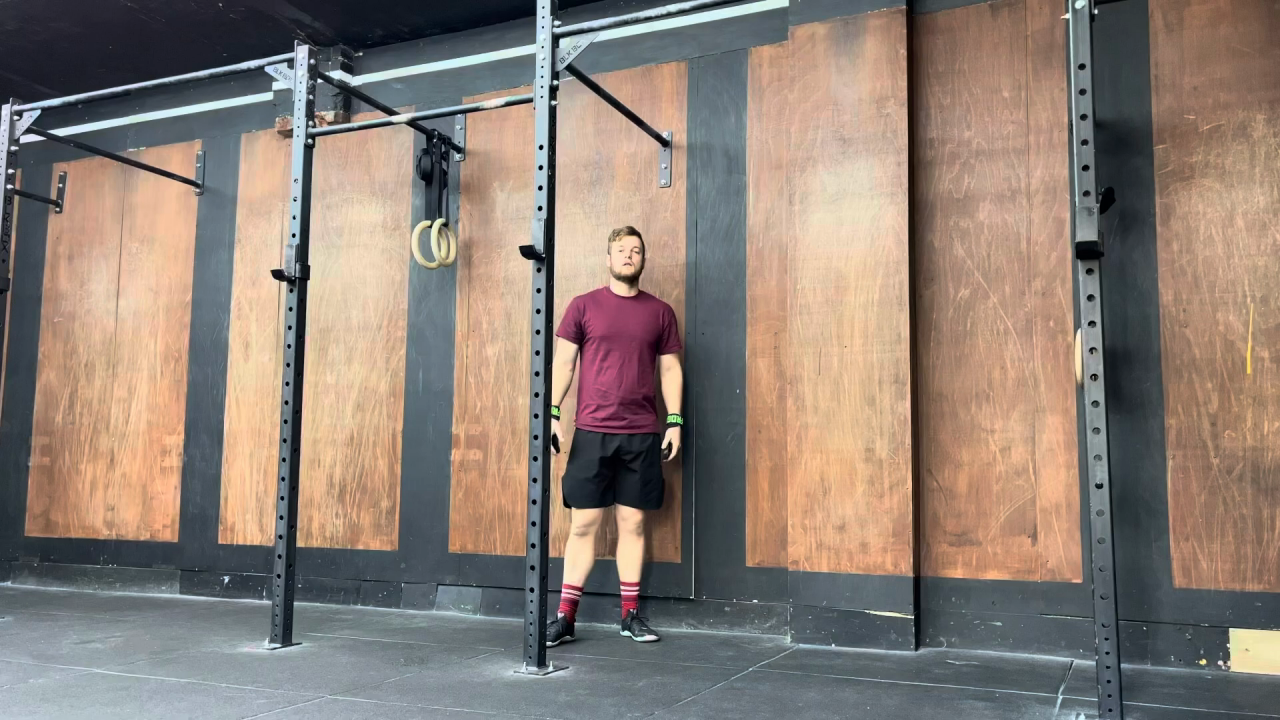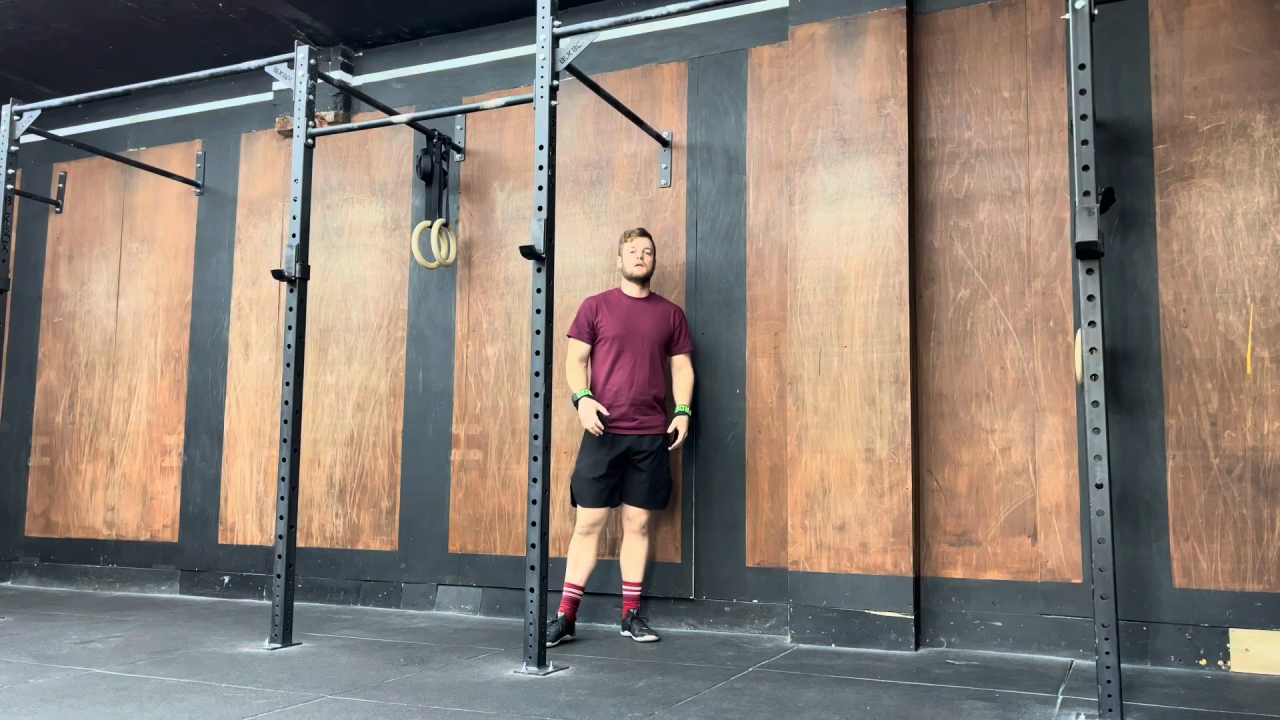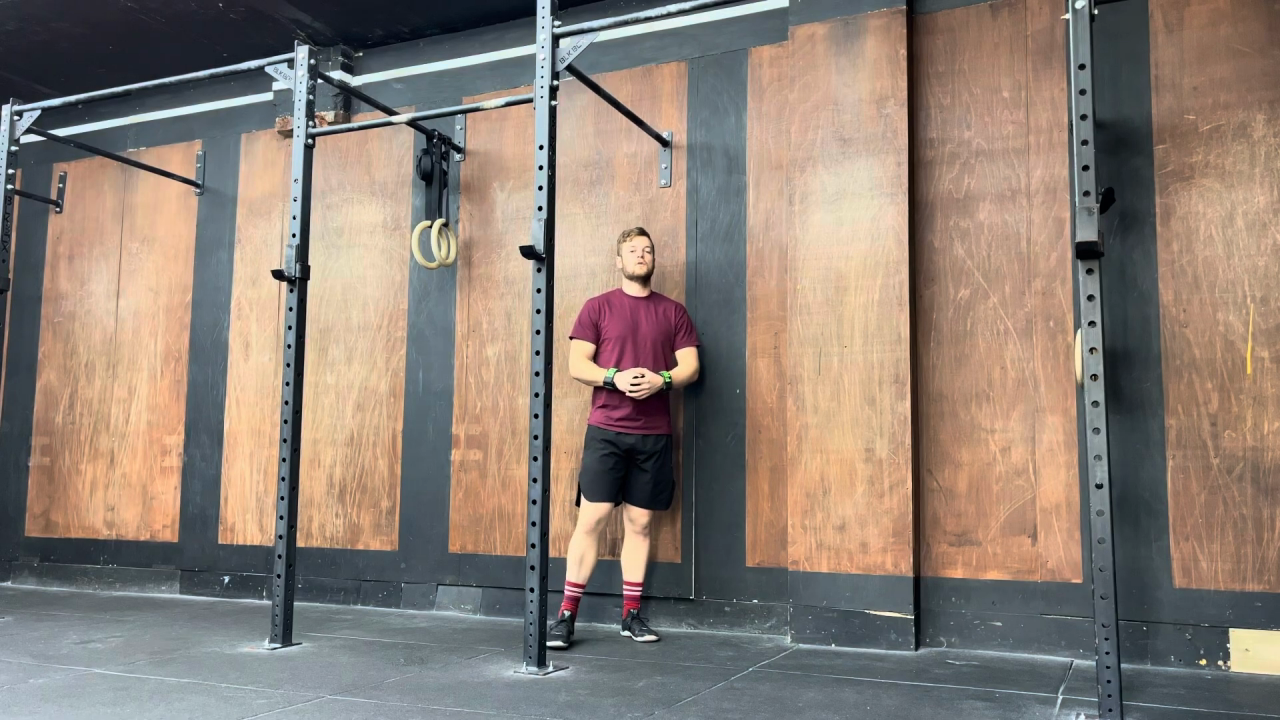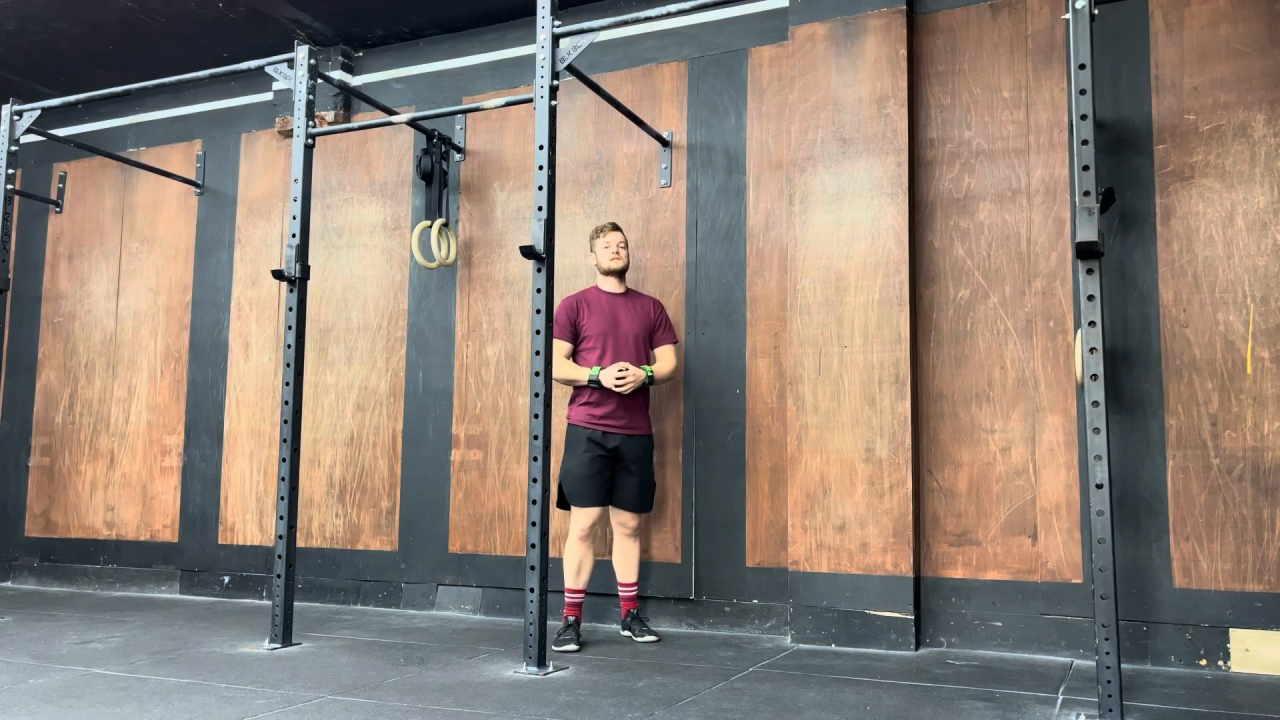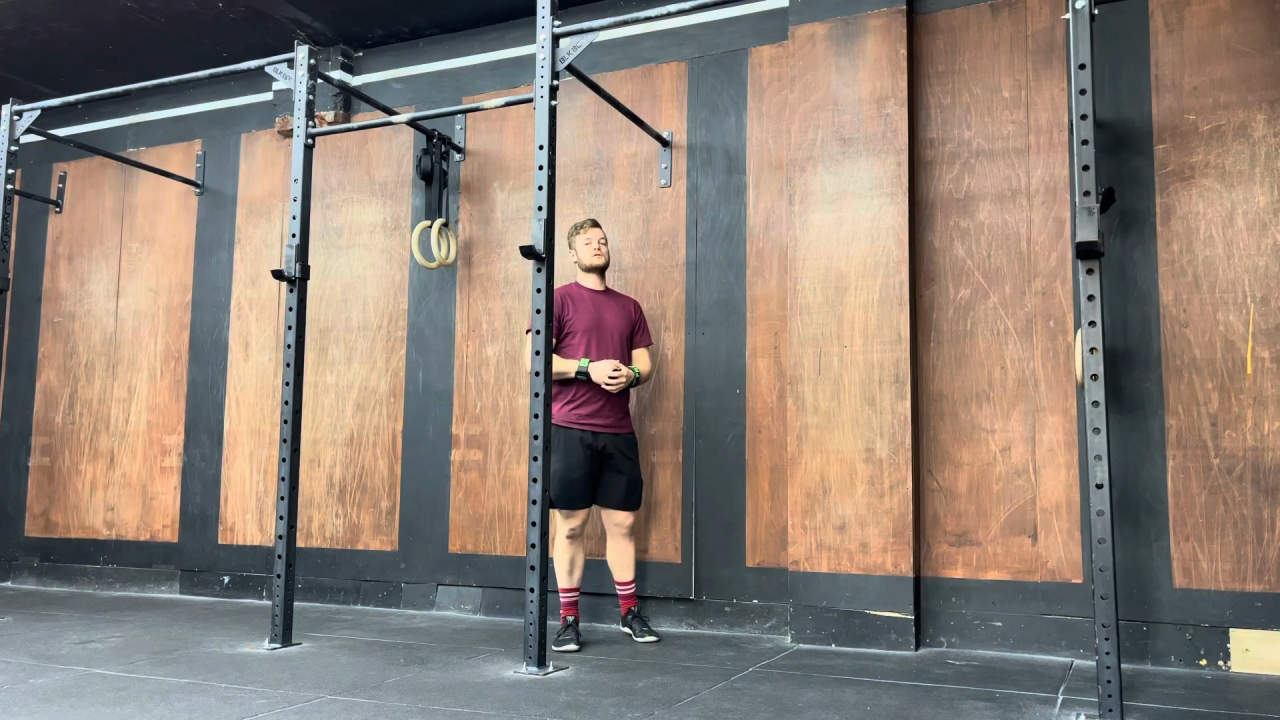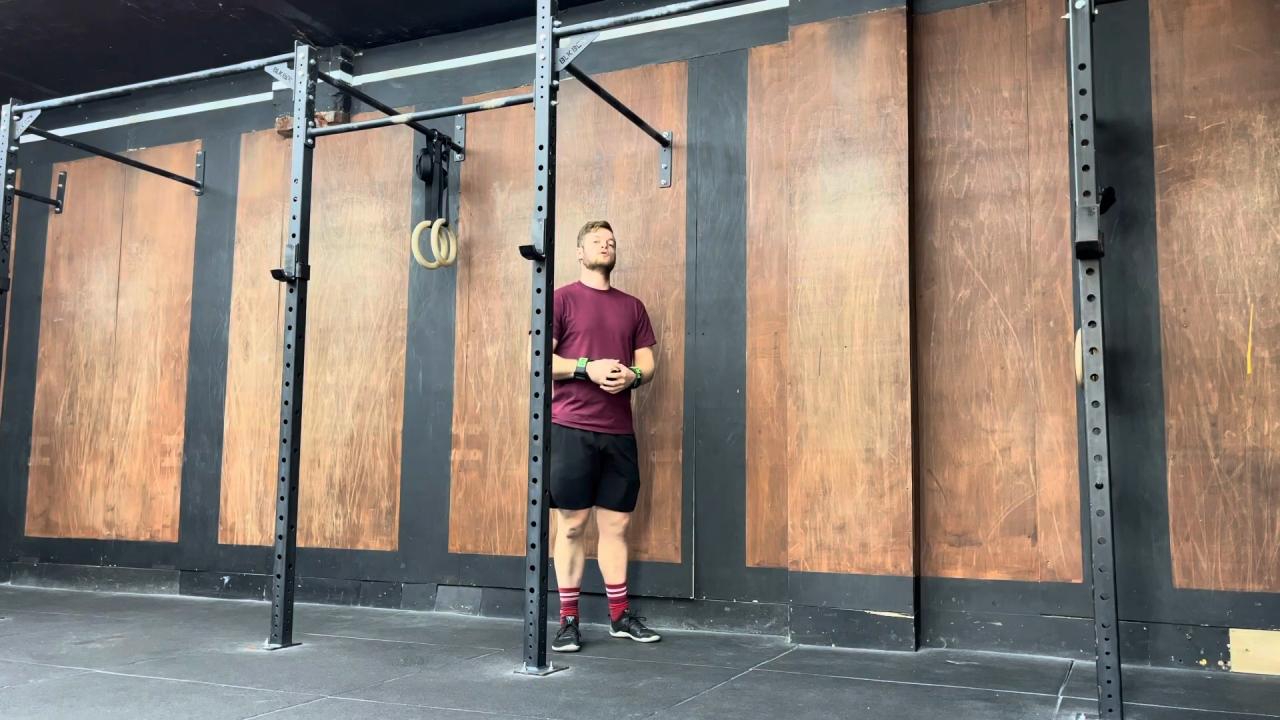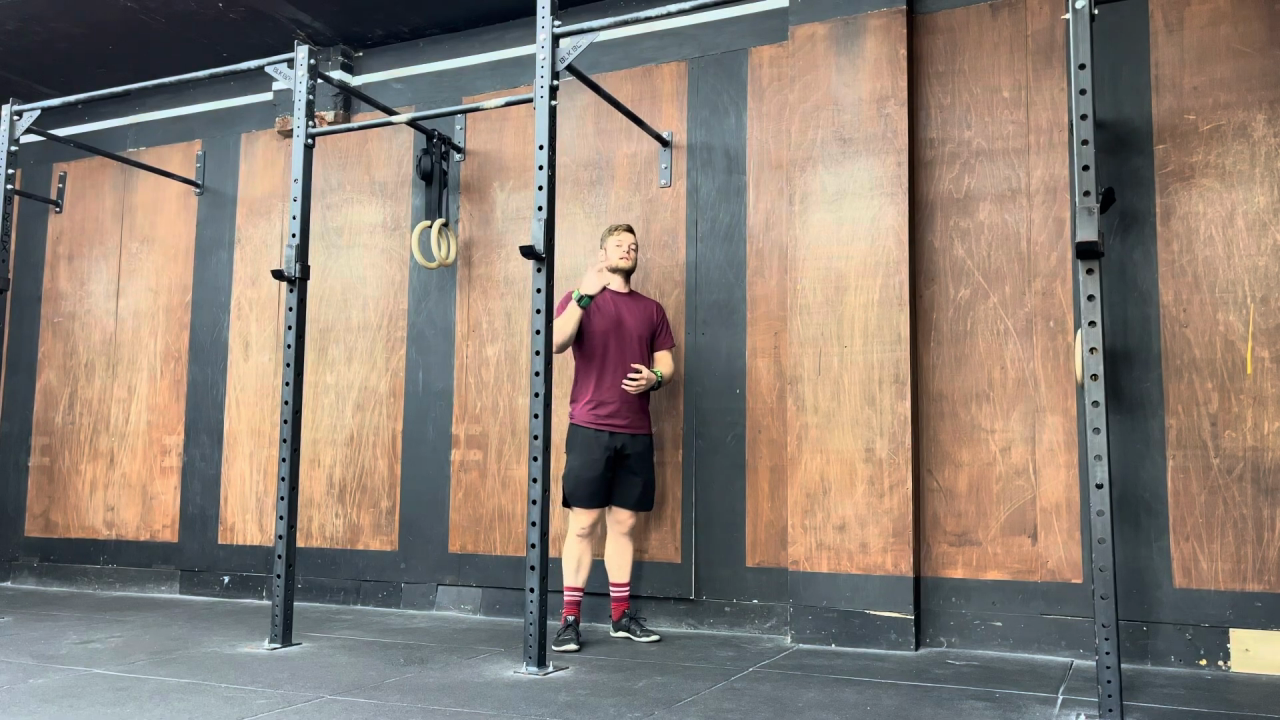
dt=0.5s
person 1, frame 1
left shoulder: (660, 311)
right shoulder: (583, 306)
left elbow: (670, 369)
right elbow: (563, 361)
left wrist: (675, 421)
right wrist: (553, 411)
left hip: (642, 434)
right hip: (592, 432)
left knee: (633, 524)
right knee: (584, 524)
left ankle: (630, 614)
right ankle: (565, 616)
person 1, frame 2
left shoulder: (671, 313)
right shoulder: (595, 306)
left elbow: (682, 367)
right elbow: (575, 361)
left wrist: (682, 411)
right wrist: (583, 398)
left hip: (651, 435)
right hip: (604, 431)
left knee: (638, 523)
right knee: (588, 523)
left ankle: (631, 614)
right ankle: (565, 614)
person 1, frame 3
left shoulder: (674, 311)
right shoulder: (598, 307)
left elbow: (691, 366)
right elbow: (576, 364)
left wrist: (661, 380)
right wrist: (615, 377)
left hip: (654, 434)
right hip: (606, 430)
left knee: (639, 523)
right knee: (591, 518)
left ankle: (631, 614)
right ankle: (567, 614)
person 1, frame 4
left shoulder: (650, 307)
right shoulder: (575, 305)
left elbow: (669, 362)
right elbow: (555, 364)
left wrist: (644, 374)
right wrist: (597, 375)
left hip: (635, 433)
right hip: (587, 430)
left knee: (628, 525)
right knee: (583, 524)
left ankle: (630, 614)
right ankle: (571, 619)
person 1, frame 5
left shoulder: (629, 306)
right shoulder: (558, 299)
left elbow: (645, 363)
right elbow: (534, 359)
left wrist: (630, 375)
right wrist: (587, 368)
left hip: (619, 432)
right hip: (570, 429)
left knee: (622, 523)
right knee: (571, 524)
left ankle: (630, 611)
right ankle: (568, 619)
person 1, frame 6
left shoulder: (632, 306)
right shoulder: (561, 299)
left elbow: (648, 362)
left wrist: (632, 375)
right wrist: (586, 368)
left hip: (620, 432)
right hip: (572, 429)
left knee: (616, 524)
right knee: (571, 525)
left ankle: (621, 616)
right ankle: (568, 619)
person 1, frame 7
left shoulder: (651, 309)
right shoulder: (580, 298)
left elbow: (667, 364)
right elbow: (557, 341)
left wrist: (653, 378)
right wrist: (583, 295)
left hip: (636, 433)
right hip: (590, 428)
left knee: (623, 523)
right knee: (583, 523)
left ankle: (622, 615)
right ankle: (570, 619)
